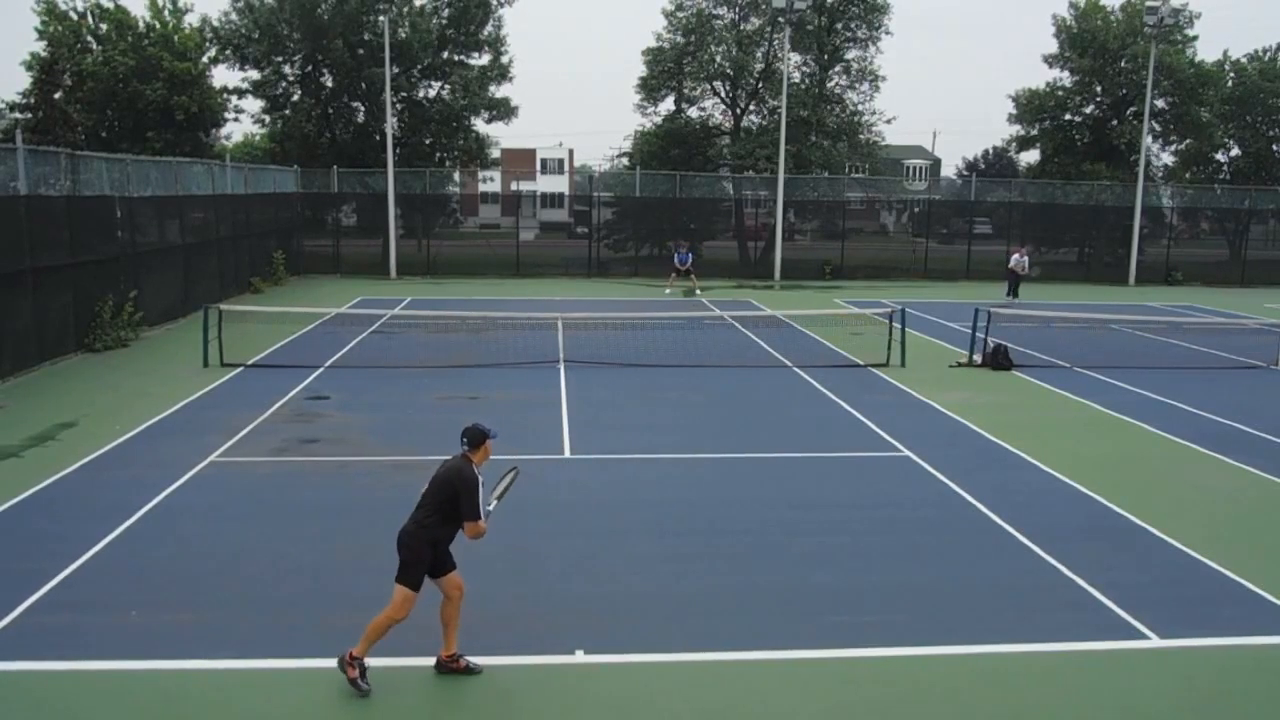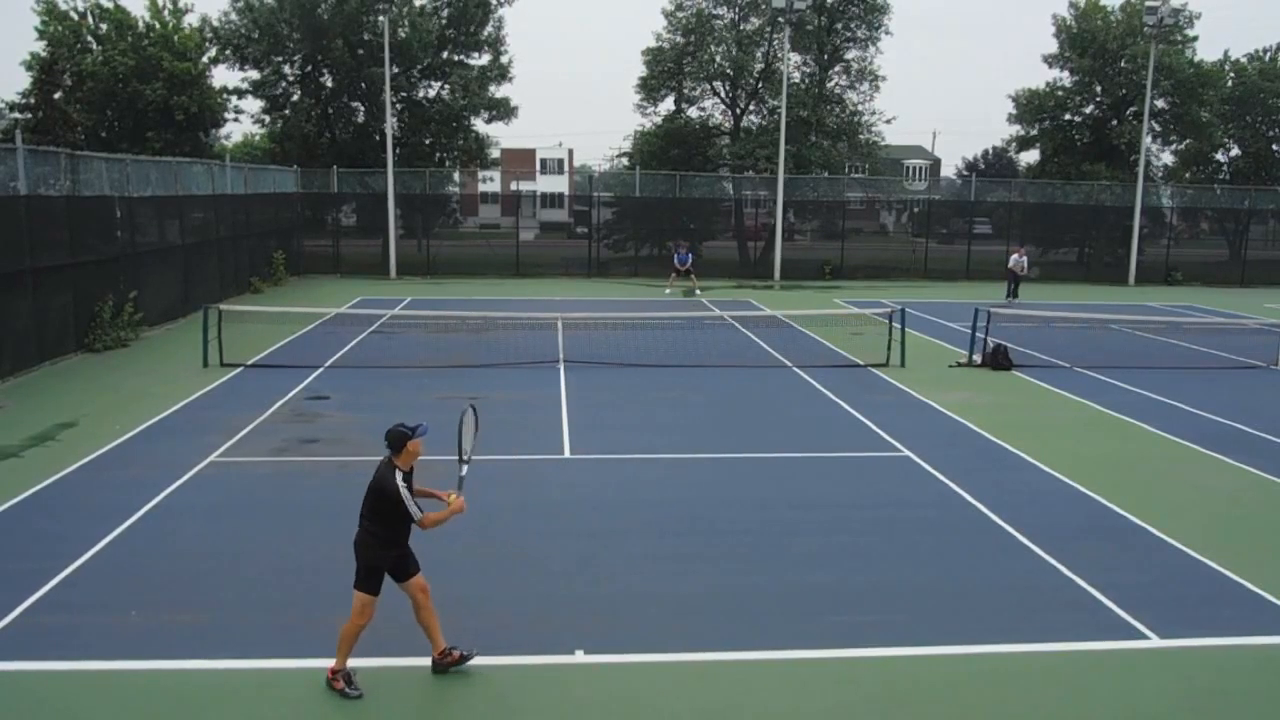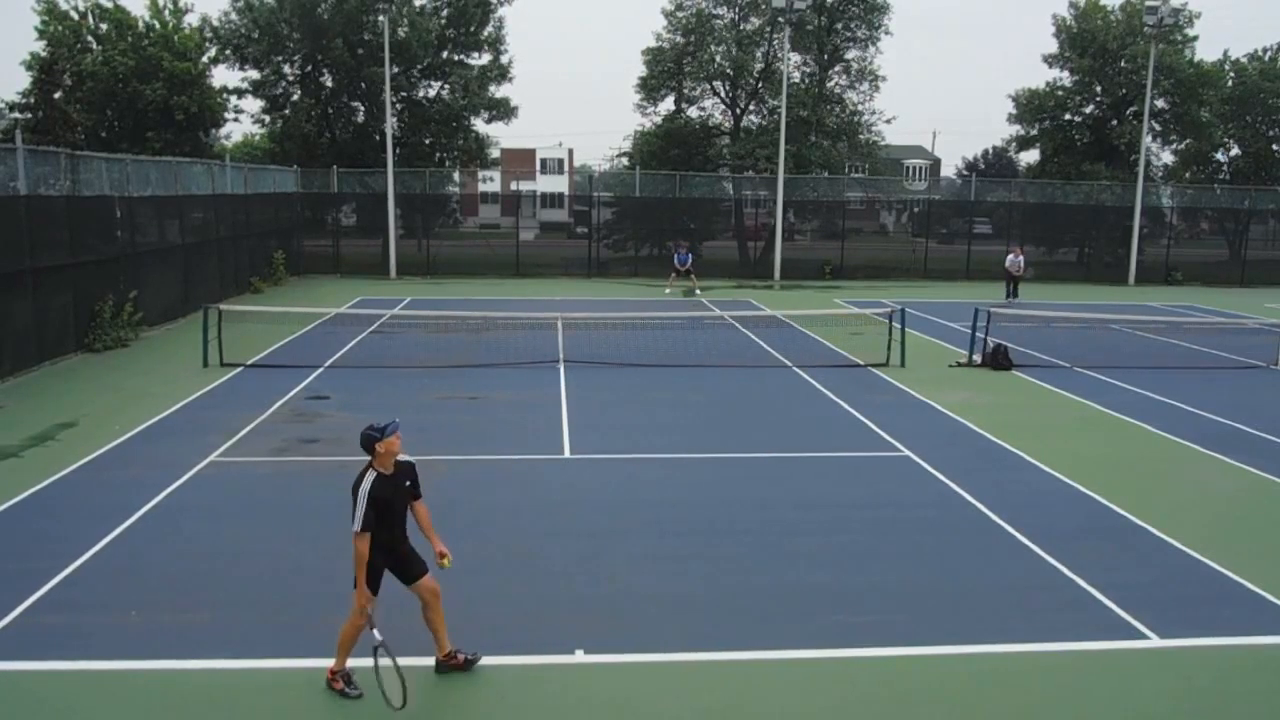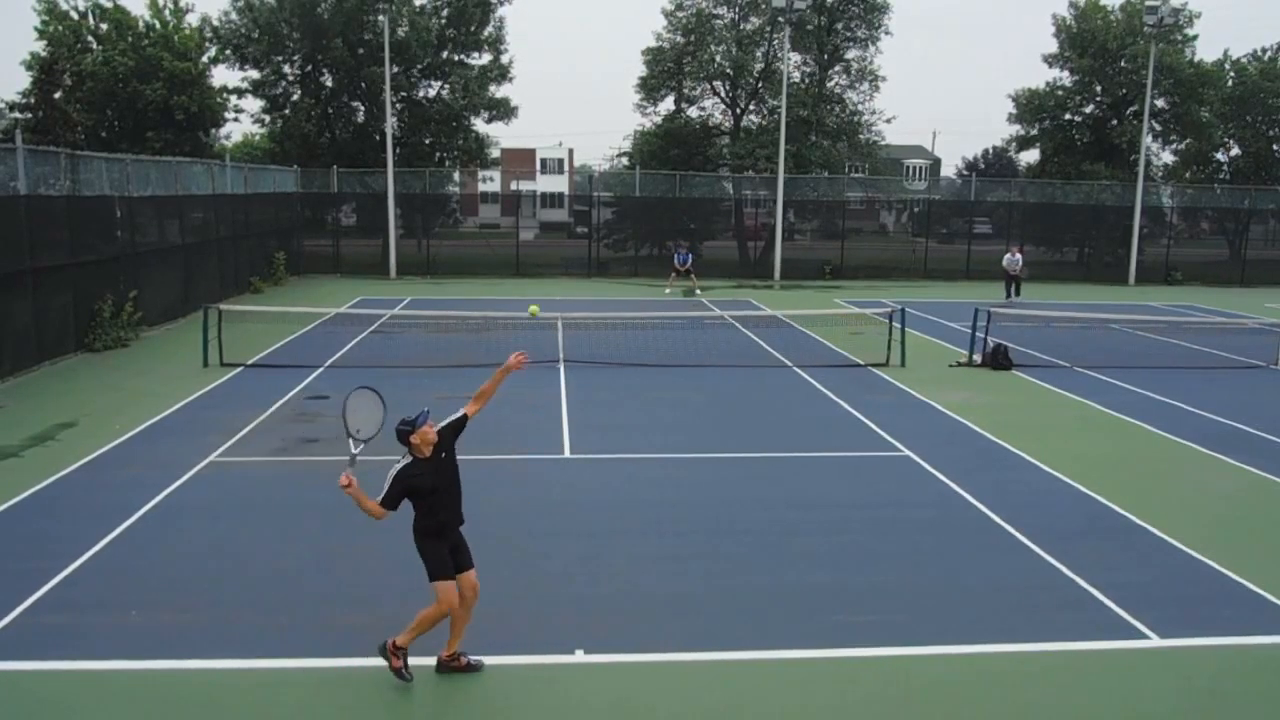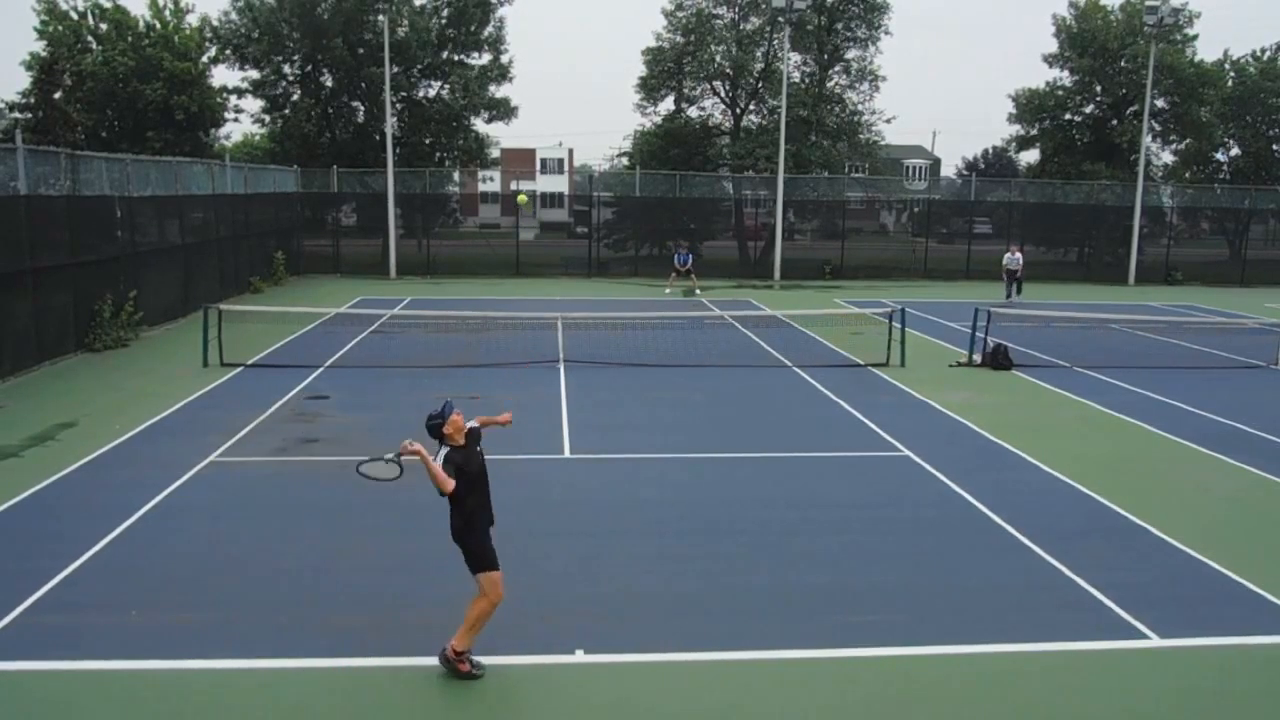
dt=0.4s
person 1, frame 1
left shoulder: (455, 464)
right shoulder: (472, 478)
right elbow: (472, 532)
left wrist: (459, 517)
right wrist: (482, 527)
left hip: (432, 541)
right hip: (417, 543)
left knee: (455, 590)
right knee: (399, 611)
left ankle: (449, 657)
right ankle: (354, 659)
person 1, frame 2
left shoulder: (402, 465)
right shoulder: (393, 484)
right elbow: (422, 521)
left wrist: (437, 494)
right wrist: (453, 509)
left hip: (396, 545)
right hip: (372, 549)
left knee: (421, 593)
right knee: (362, 615)
left ankle: (442, 654)
right ankle: (337, 672)
person 1, frame 3
left shoulder: (407, 467)
right shoulder: (366, 487)
left elbow: (416, 505)
right elbow: (361, 539)
left wrist: (435, 541)
right wrist: (361, 587)
left hip: (400, 547)
right hip: (373, 553)
left knee: (431, 595)
right knee: (361, 615)
left ankle: (446, 656)
right ankle: (337, 672)
person 1, frame 4
left shoulder: (444, 437)
right shoulder: (402, 474)
left elbow: (476, 403)
right elbow: (379, 512)
left wrist: (504, 370)
right wrist: (354, 492)
left hip: (452, 532)
right hip: (430, 538)
left knee: (469, 591)
right knee: (448, 604)
left ankle: (450, 655)
right ankle: (397, 646)
person 1, frame 5
left shoulder: (469, 435)
right shoulder: (446, 459)
left elbow: (476, 423)
right elbow: (447, 488)
left wrist: (498, 419)
right wrist: (424, 456)
left hip: (474, 527)
right hip: (470, 529)
left knee: (488, 594)
right knee: (492, 595)
left ankle: (458, 650)
right ankle: (454, 651)
